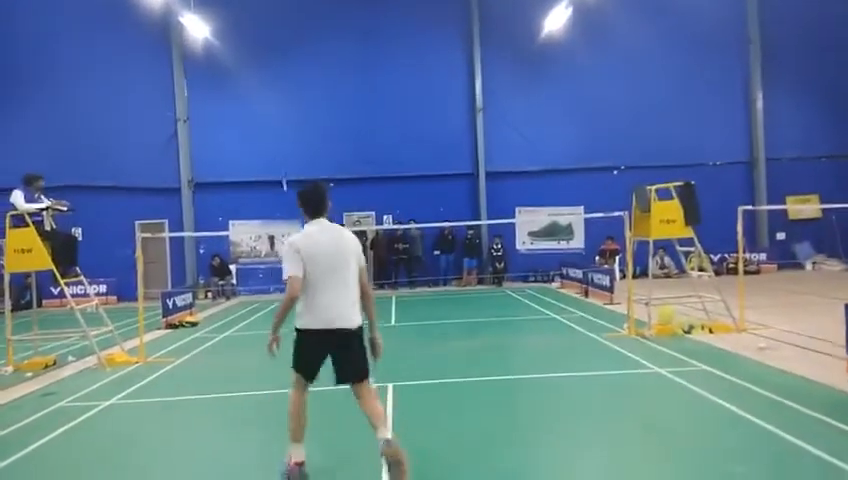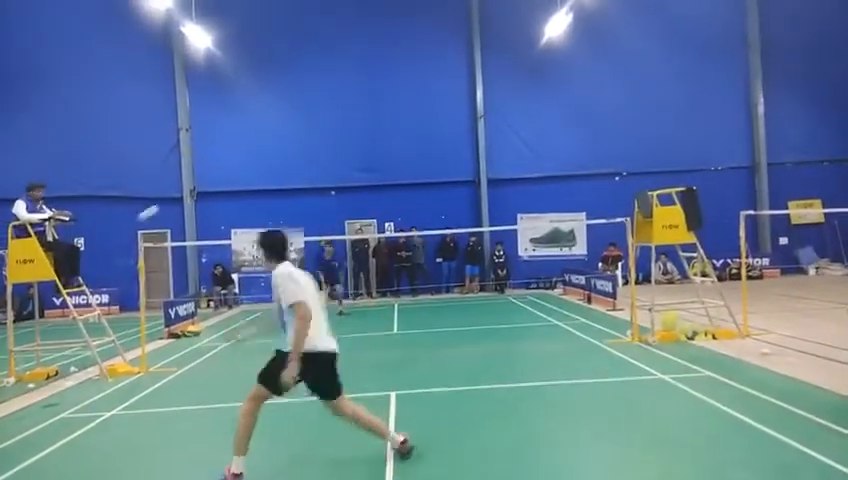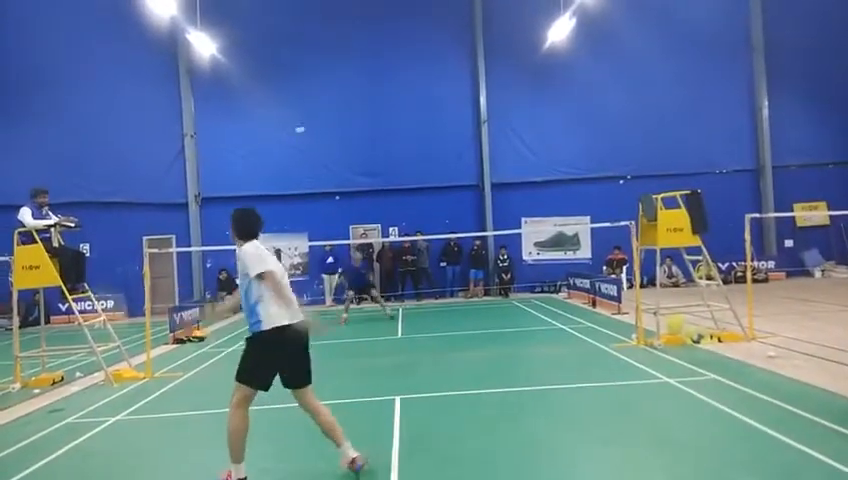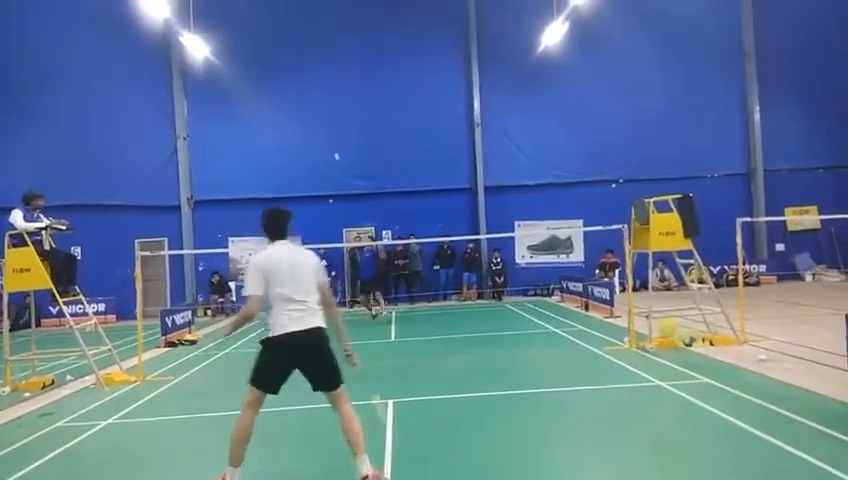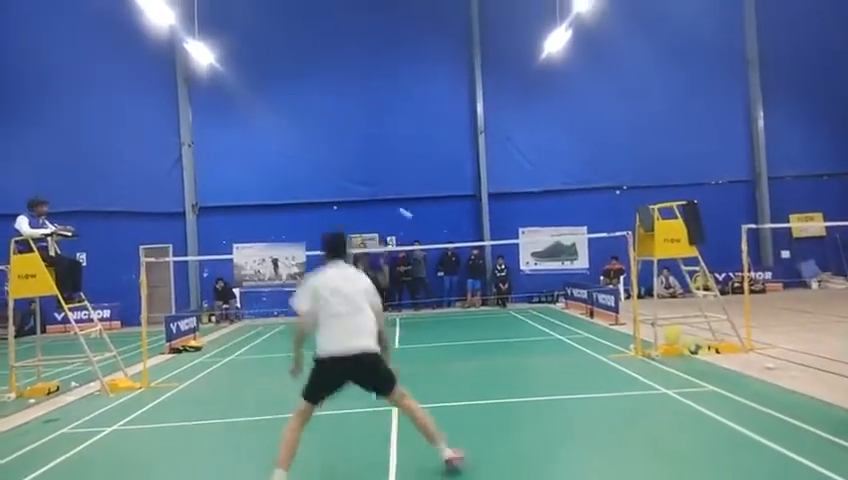
dt=0.4s
person 1, frame 1
left shoulder: (295, 242)
right shoulder: (349, 238)
left elbow: (293, 293)
right elbow: (366, 290)
left wrist: (274, 330)
right wrist: (374, 331)
left hip: (312, 328)
right hip: (349, 326)
left knee: (298, 389)
right knee: (365, 391)
right ankle: (386, 439)
person 1, frame 2
left shoulder: (281, 275)
right shoulder: (300, 275)
left elbow: (304, 315)
left wrist: (293, 361)
left hip: (306, 353)
right hip: (325, 350)
left knee: (253, 401)
right knee: (341, 406)
right ankle: (398, 440)
person 1, frame 3
left shoulder: (248, 251)
right shoulder: (258, 255)
left elbow: (273, 282)
right elbow: (244, 299)
left wrist: (298, 317)
left hip: (272, 333)
right hip: (291, 331)
left knee: (239, 402)
right knee: (307, 399)
right ankle: (350, 455)
person 1, frame 4
left shoulder: (259, 261)
right shoulder: (310, 257)
left elbow: (251, 310)
right elbow: (329, 303)
left wrist: (232, 326)
right wrist: (346, 344)
left hip: (281, 339)
right hip: (315, 334)
left knee: (250, 405)
right knee: (342, 403)
person 1, frame 5
left shoulder: (313, 282)
right shoulder: (363, 280)
left elbow: (304, 325)
right elbow: (380, 326)
left wrist: (297, 358)
right wrist: (386, 360)
left hip: (332, 357)
right hip: (366, 354)
left knee: (300, 416)
right knee: (404, 400)
right ankle: (446, 453)
person 2, frame 1
left shoulder: (39, 195)
right shoulder: (18, 193)
left elbow: (50, 207)
right elbow: (22, 207)
left wrist: (58, 204)
right wrist: (46, 205)
left hip: (41, 226)
right hip: (26, 227)
left knee: (71, 238)
right knee: (58, 237)
left ankle: (71, 268)
right ankle: (60, 270)
person 2, frame 2
left shoulder: (40, 205)
right shoulder: (20, 203)
left elbow: (52, 217)
right elbow: (24, 217)
left wrist: (61, 214)
right wrist: (48, 215)
left hip: (43, 236)
left knee: (73, 248)
right knee: (60, 247)
left ankle: (74, 279)
right ankle: (63, 281)
person 2, frame 3
left shoulder: (46, 211)
right shoulder: (26, 210)
left elbow: (57, 223)
right elbow: (30, 224)
left wrist: (67, 220)
right wrist: (53, 222)
left hip: (48, 242)
right hip: (34, 244)
left knee: (79, 254)
right knee: (65, 254)
left ankle: (79, 285)
right ankle: (69, 287)
person 2, frame 4
left shoulder: (38, 214)
right shoulder: (17, 212)
left elbow: (49, 226)
right elbow: (21, 226)
left wrist: (58, 223)
right wrist: (45, 224)
left hip: (40, 245)
right hip: (26, 246)
left knee: (70, 257)
right knee: (56, 257)
left ankle: (70, 288)
right ankle: (60, 290)
person 2, frame 5
left shoulder: (43, 221)
right shoulder: (23, 218)
left elbow: (55, 233)
right elbow: (27, 232)
left wrist: (64, 230)
right wrist: (50, 231)
left hip: (45, 251)
left knee: (75, 263)
right knee: (62, 263)
left ankle: (76, 294)
right ankle: (65, 296)
